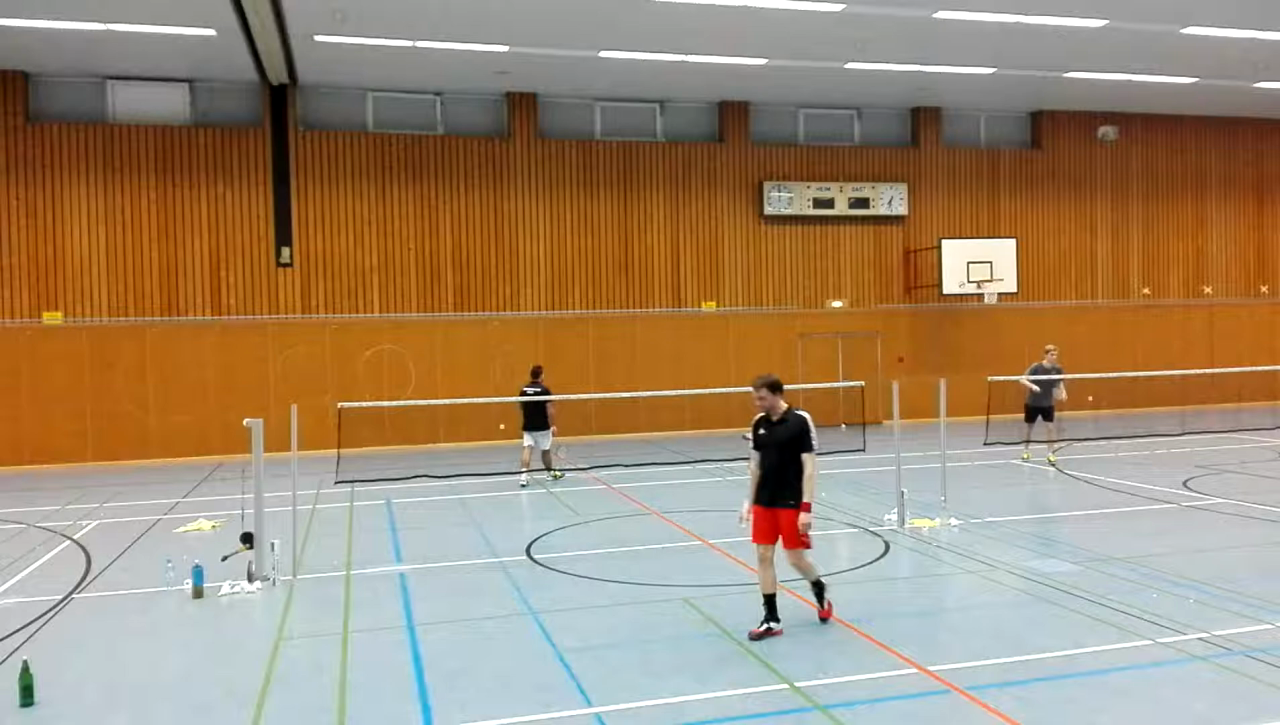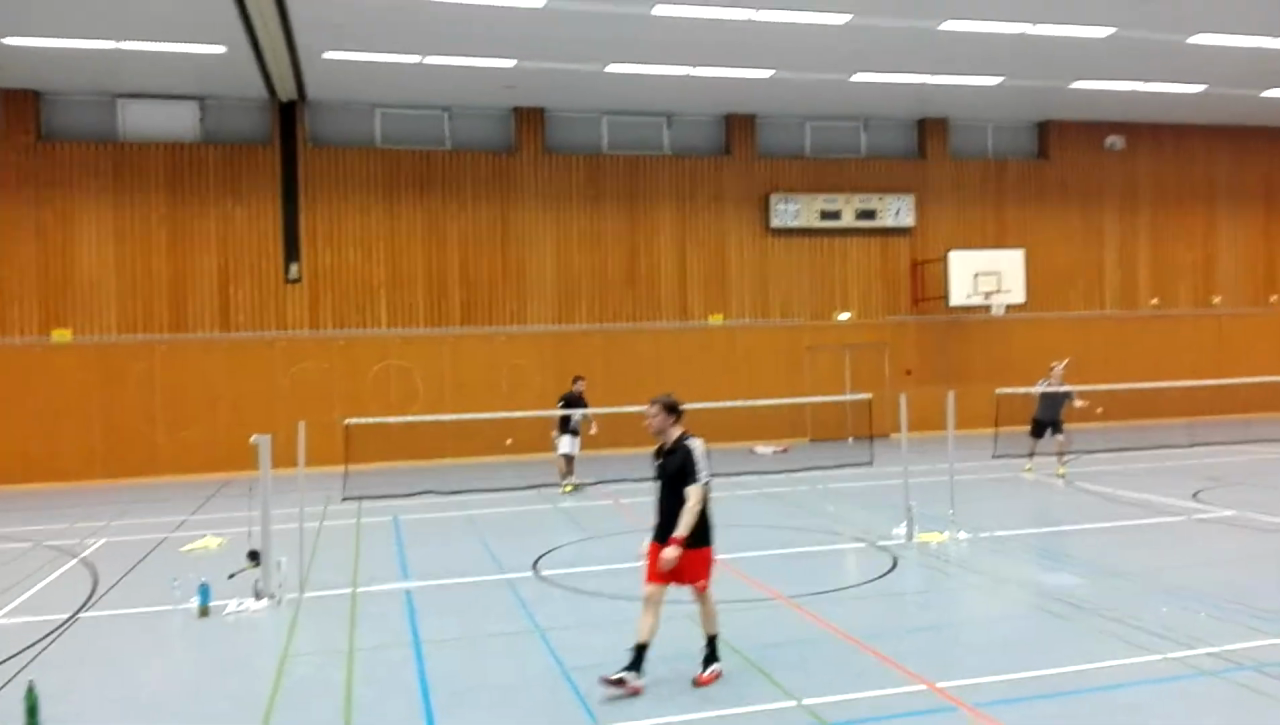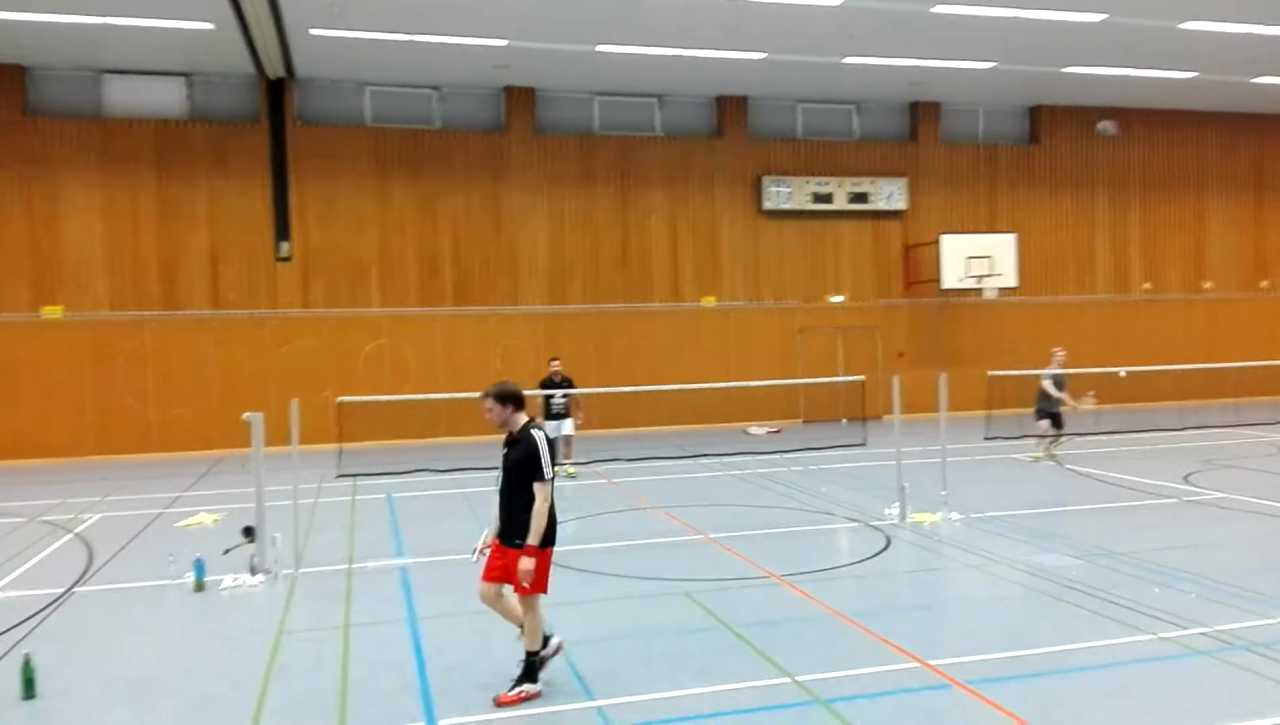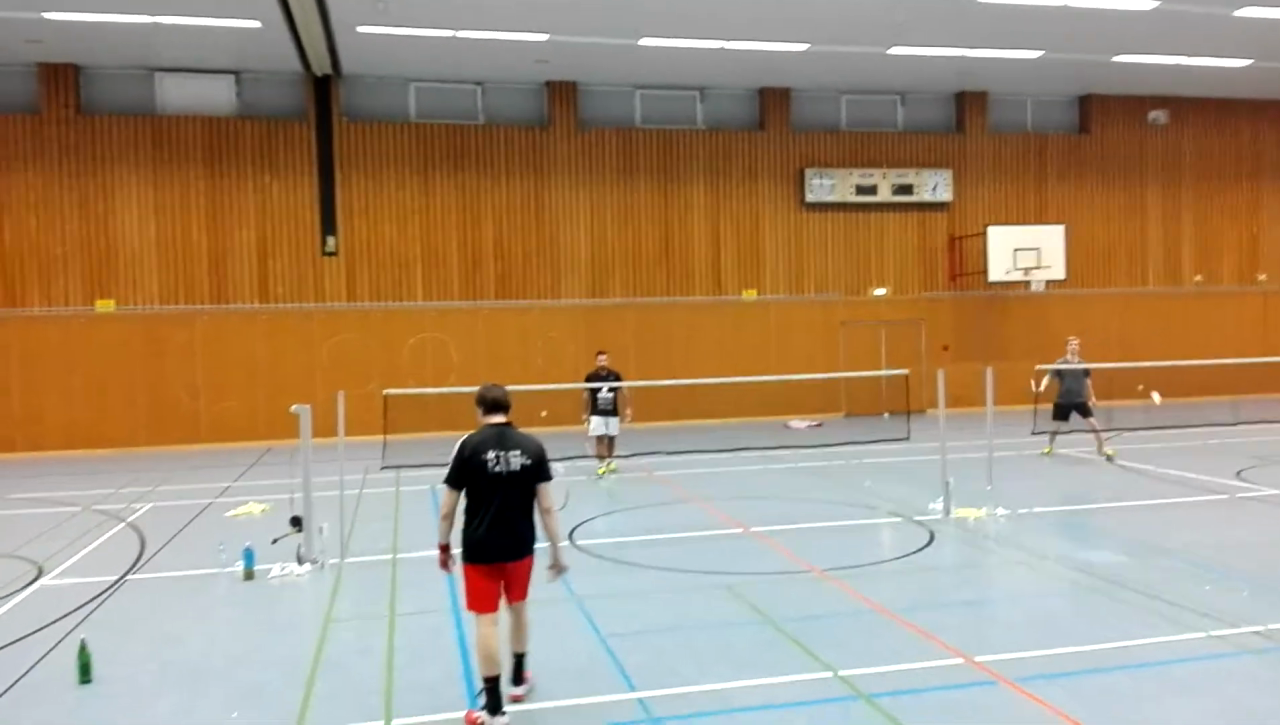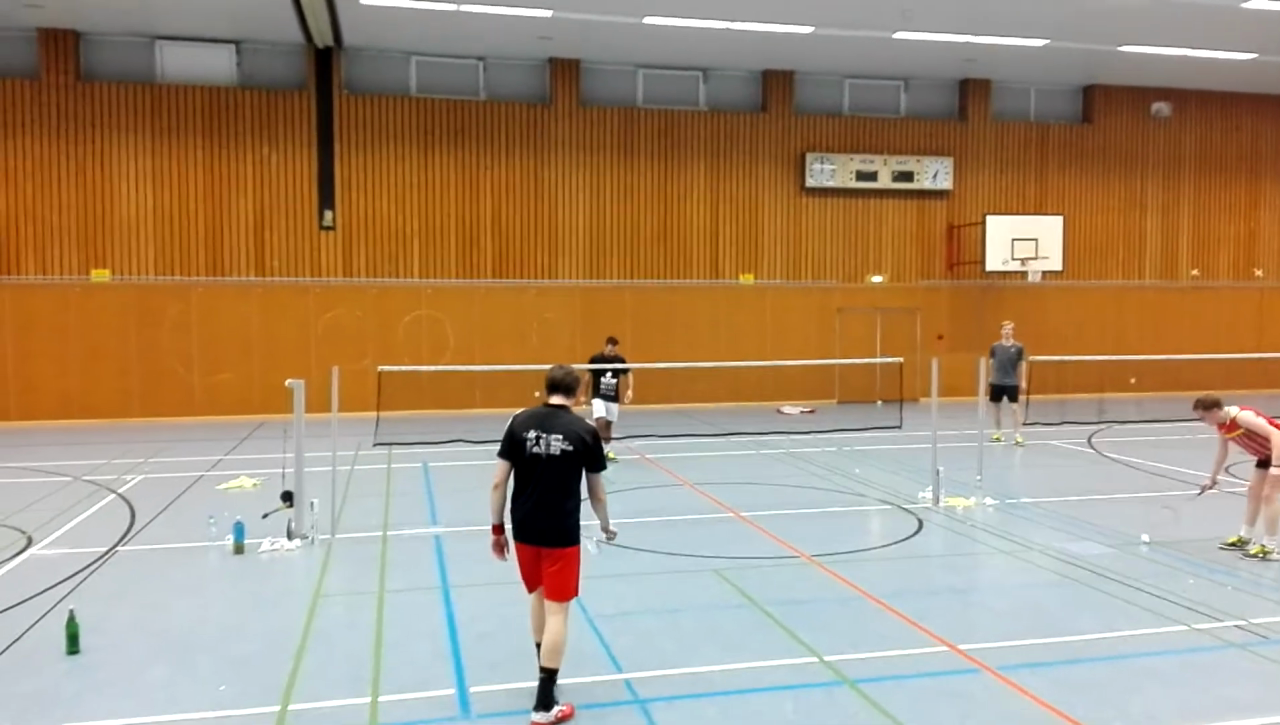
dt=1s
person 1, frame 1
left shoulder: (801, 421)
right shoulder: (759, 423)
left elbow: (810, 467)
left wrist: (806, 508)
right wrist: (749, 500)
left hip: (791, 502)
right hip: (765, 501)
left knee: (795, 557)
right knee: (763, 556)
left ankle: (820, 592)
right ankle: (771, 618)
person 1, frame 2
left shoulder: (693, 448)
right shoulder: (660, 451)
left elbow: (695, 501)
left wrist: (677, 543)
right wrist: (663, 538)
left hip: (692, 540)
right hip: (662, 538)
left knee: (701, 597)
right knee: (650, 598)
left ankle: (712, 661)
right ankle: (633, 672)
person 1, frame 3
left shoulder: (535, 439)
right shoulder: (510, 440)
left elbow: (542, 500)
left wrist: (530, 551)
right wrist: (492, 533)
left hip: (530, 540)
right hip: (508, 536)
left knee: (528, 603)
right knee: (488, 593)
left ankle: (530, 679)
right ankle: (543, 642)
person 1, frame 4
left shoulder: (469, 446)
right shoulder: (533, 447)
left elbow: (448, 508)
right elbow: (547, 507)
left wrist: (443, 546)
right wrist: (557, 553)
left hip: (480, 549)
right hip: (520, 546)
left knee: (486, 622)
right knee: (518, 607)
right ankle: (518, 680)
person 1, frame 5
left shoulder: (520, 423)
right shoulder: (584, 431)
left elbow: (499, 483)
right elbow: (596, 493)
left wrist: (497, 528)
right wrist: (605, 524)
left hip: (524, 530)
right hip: (561, 534)
left knee: (538, 598)
right knee: (556, 610)
left ankle: (545, 677)
